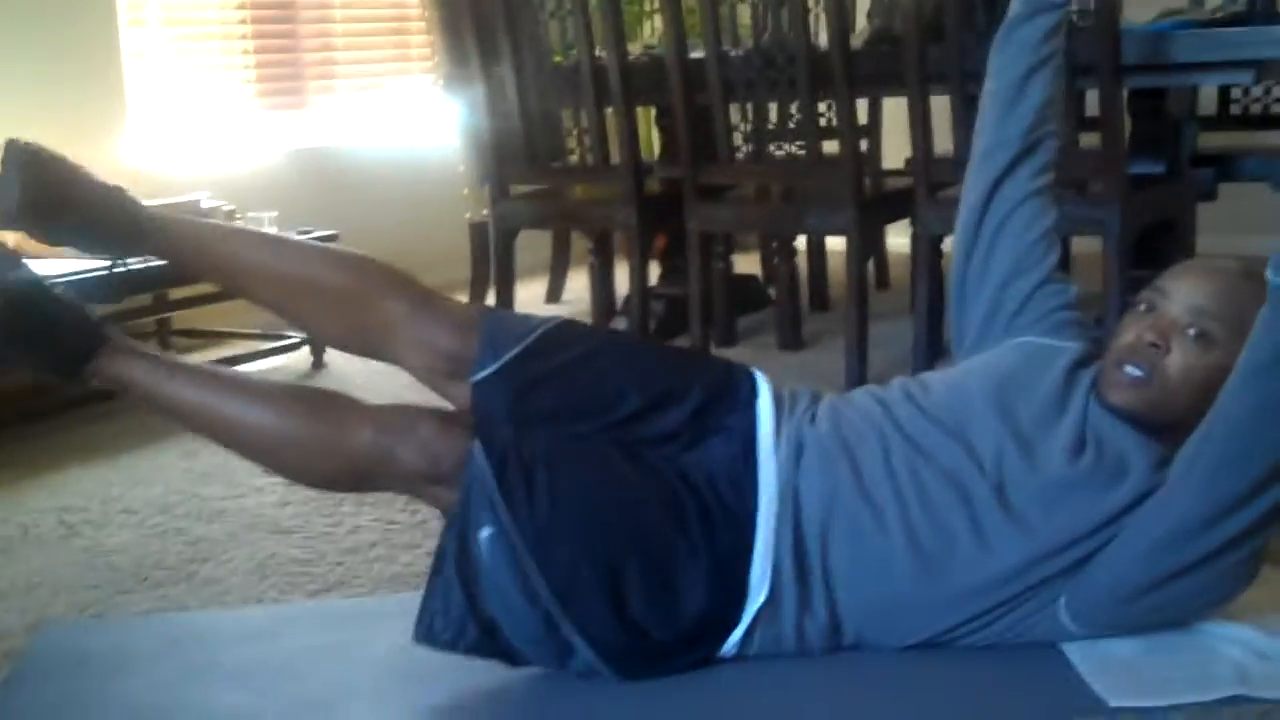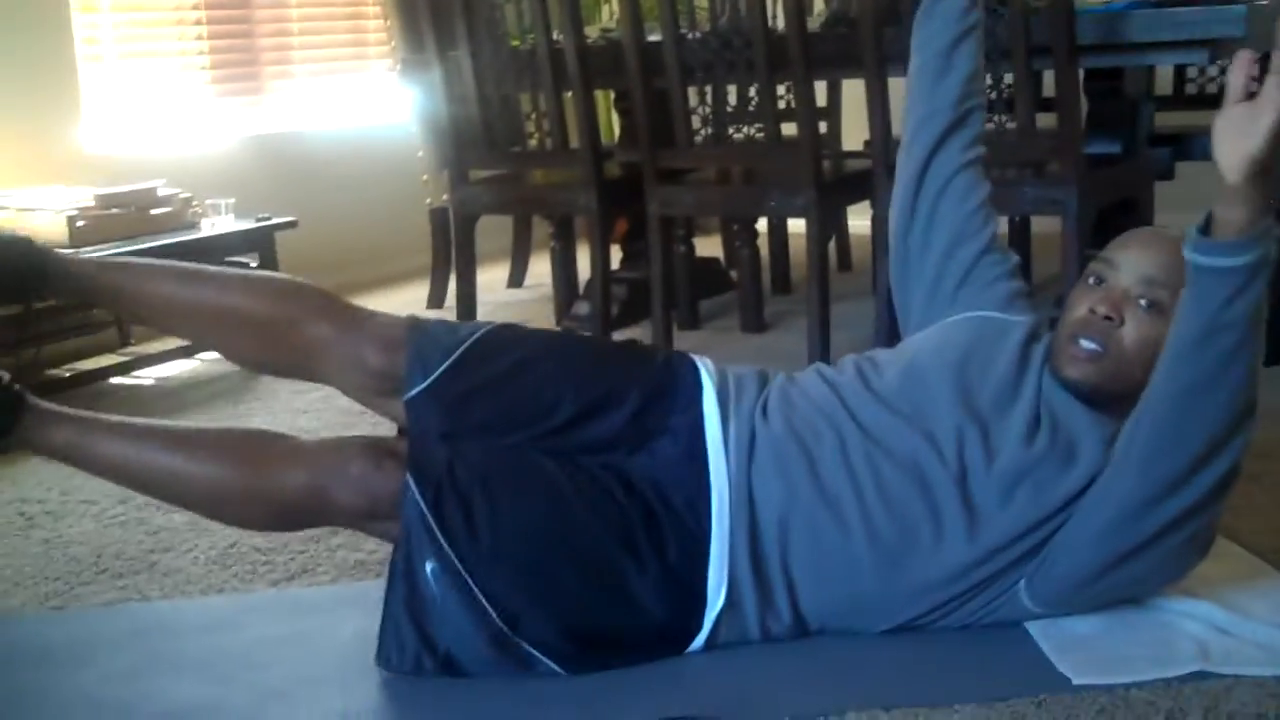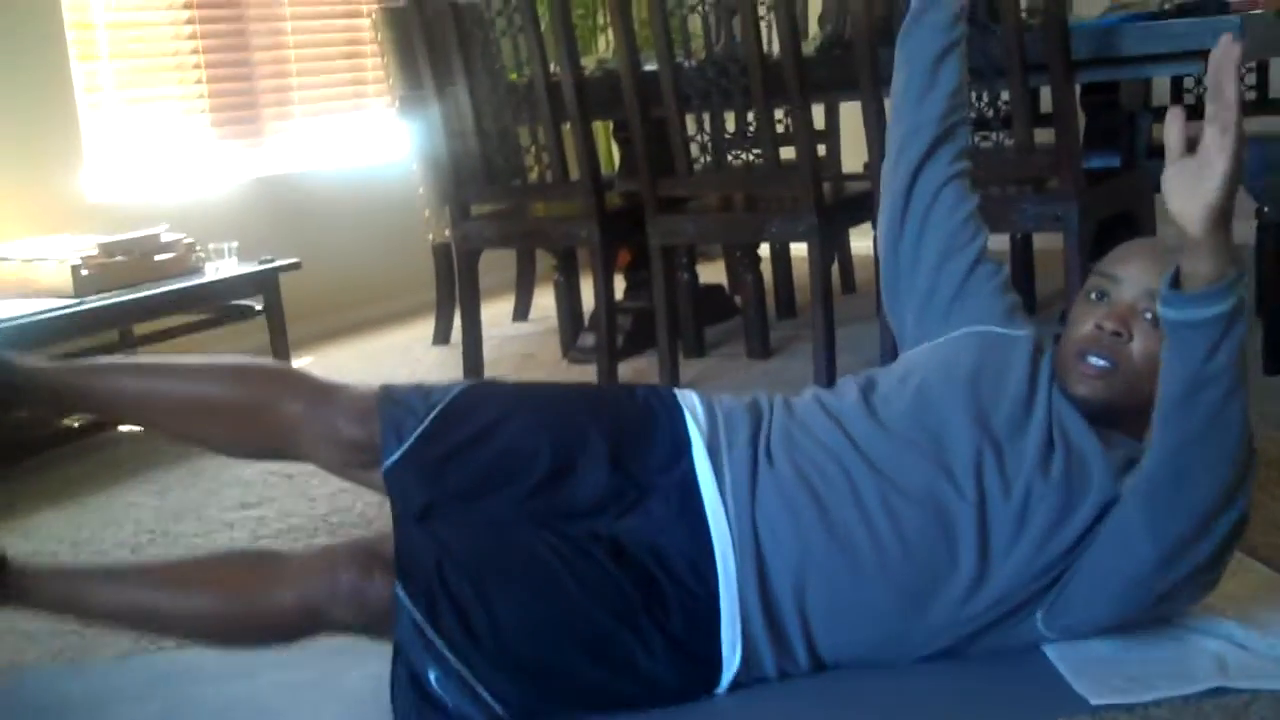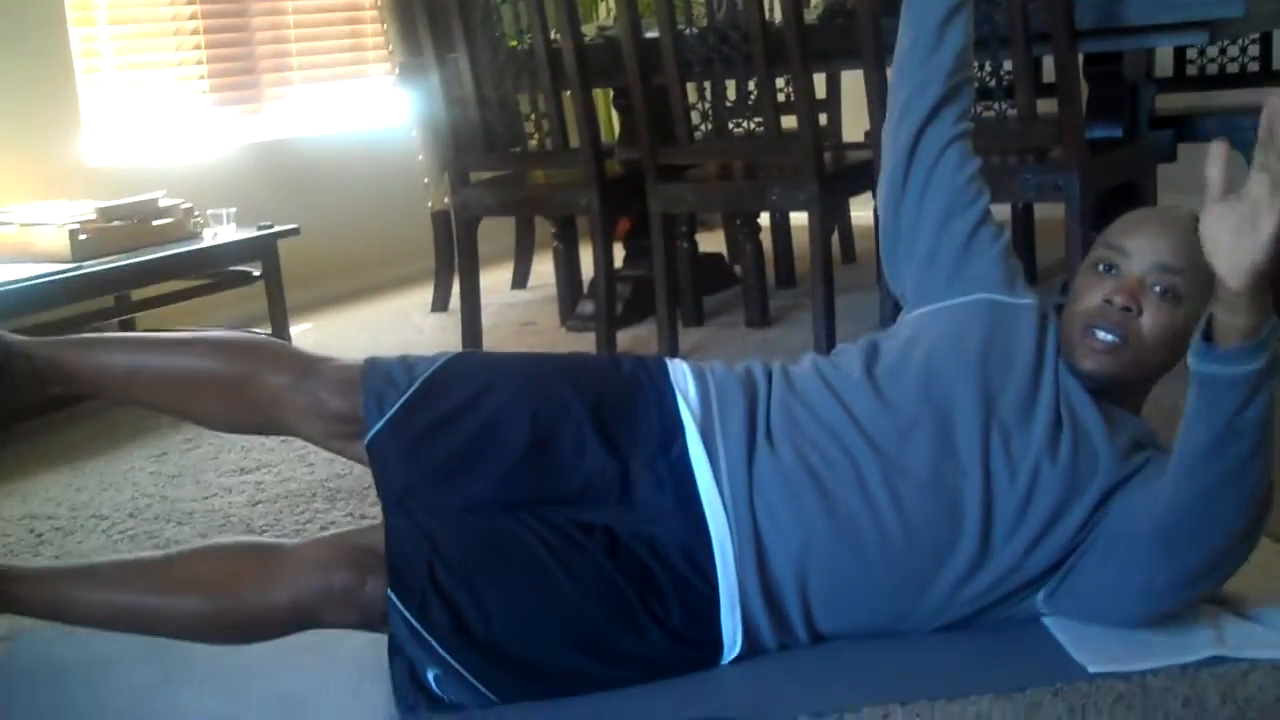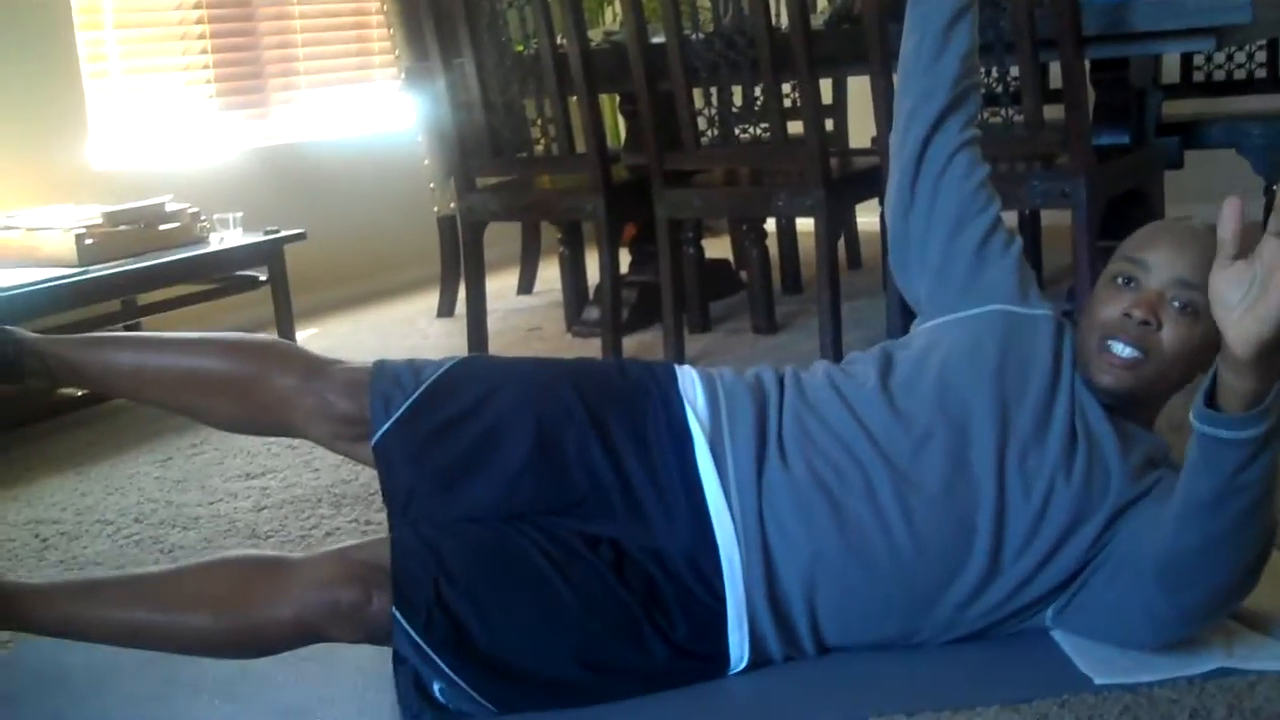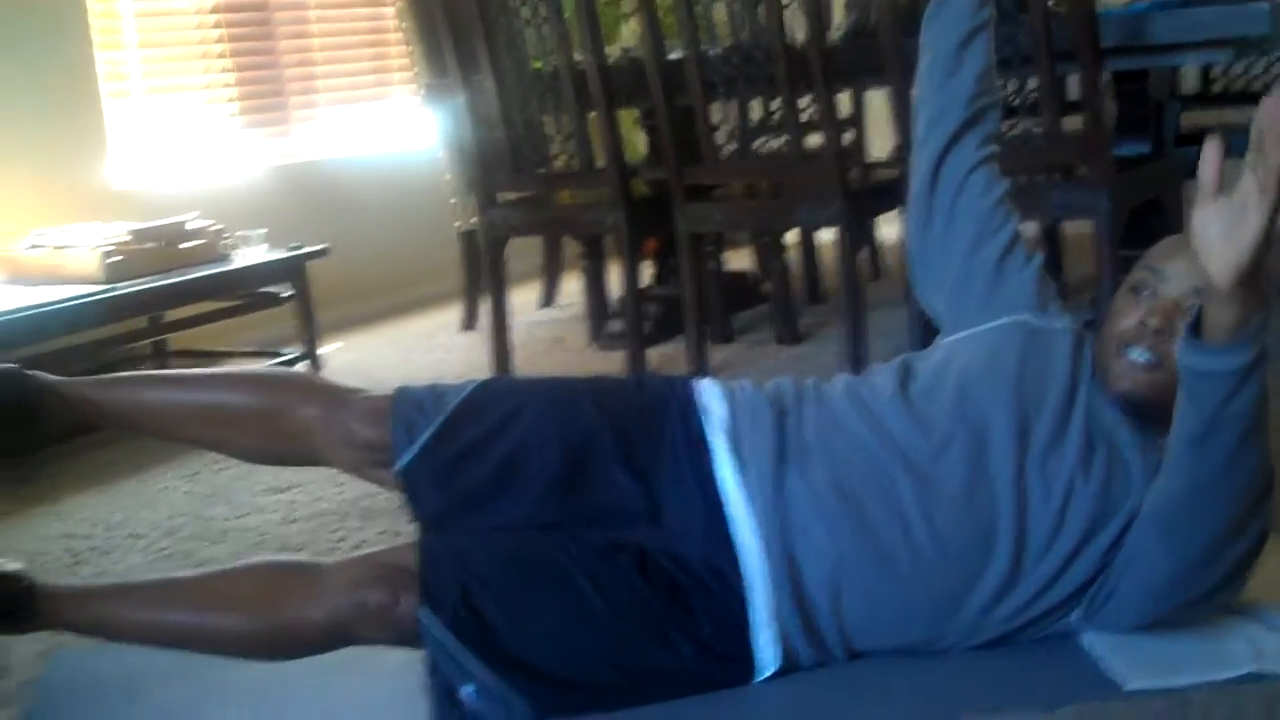
dt=0.3s
person 1, frame 1
left shoulder: (1164, 536)
right shoulder: (1050, 350)
right elbow: (1005, 186)
left hip: (731, 567)
right hip: (748, 426)
left knee: (407, 447)
right knee: (426, 330)
right ankle: (115, 216)
person 1, frame 2
left shoulder: (1118, 511)
right shoulder: (1000, 322)
right elbow: (938, 163)
left hip: (692, 558)
right hip: (696, 412)
left knee: (352, 481)
right knee: (353, 341)
person 1, frame 3
left shoulder: (1127, 535)
right shoulder: (996, 341)
left elbow: (1197, 489)
right elbow: (924, 175)
left wrist: (1204, 262)
left hip: (698, 609)
right hip: (688, 448)
left knee: (336, 581)
right knee: (323, 417)
person 1, frame 4
left shoulder: (1129, 495)
right shoulder: (993, 304)
right elbow: (925, 139)
left hip: (698, 584)
right hip: (671, 420)
left knee: (327, 578)
right knee: (312, 389)
person 1, frame 5
left shoulder: (1143, 507)
right shoulder: (1010, 317)
right elbow: (931, 149)
left hip: (700, 594)
right hip: (683, 427)
left knee: (334, 593)
right knee: (321, 391)
person 1, frame 6
left shoulder: (1161, 529)
right shoulder: (1028, 322)
right elbow: (952, 163)
left hip: (734, 596)
right hip: (706, 437)
left knee: (369, 594)
right knee: (346, 420)
